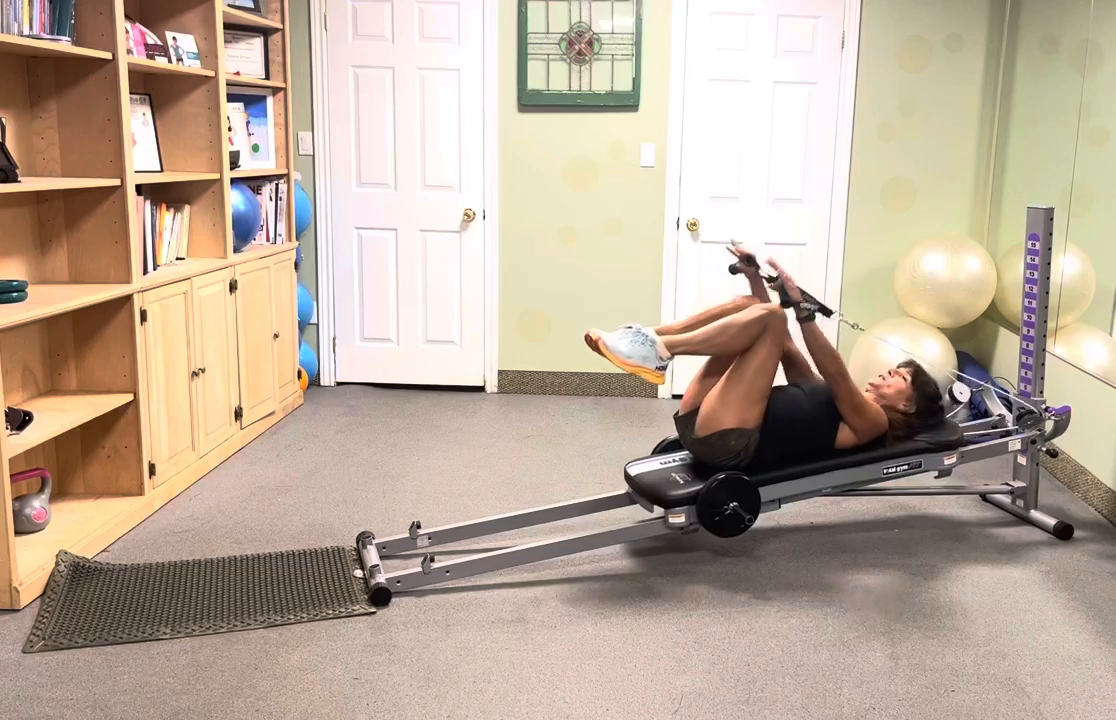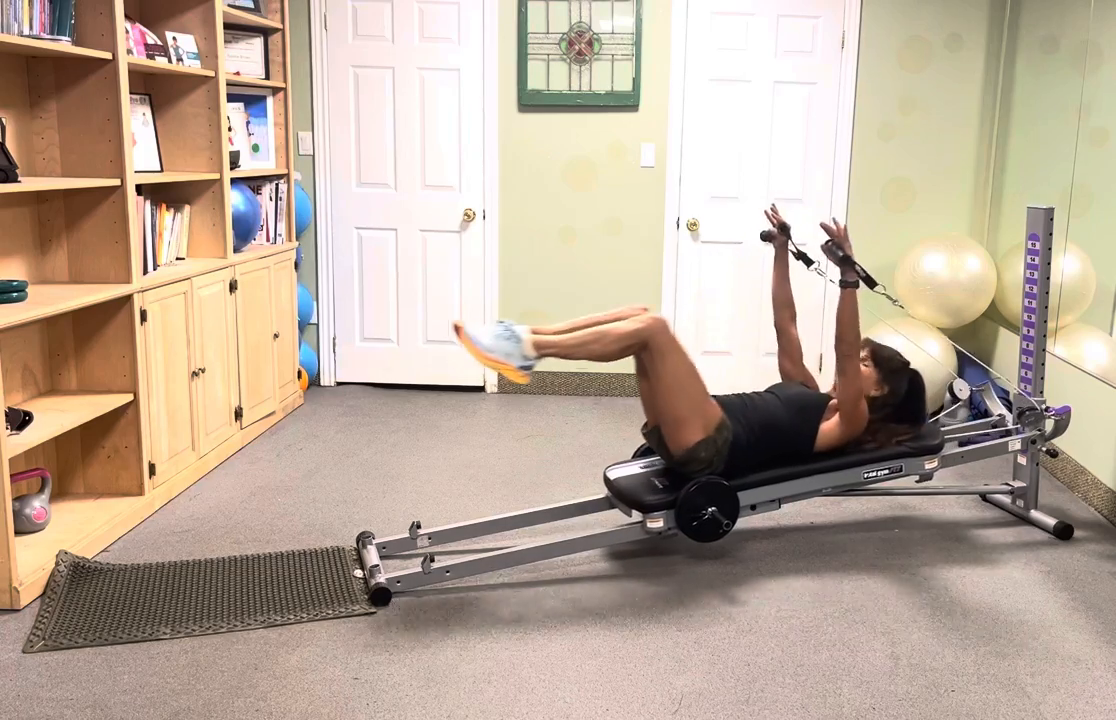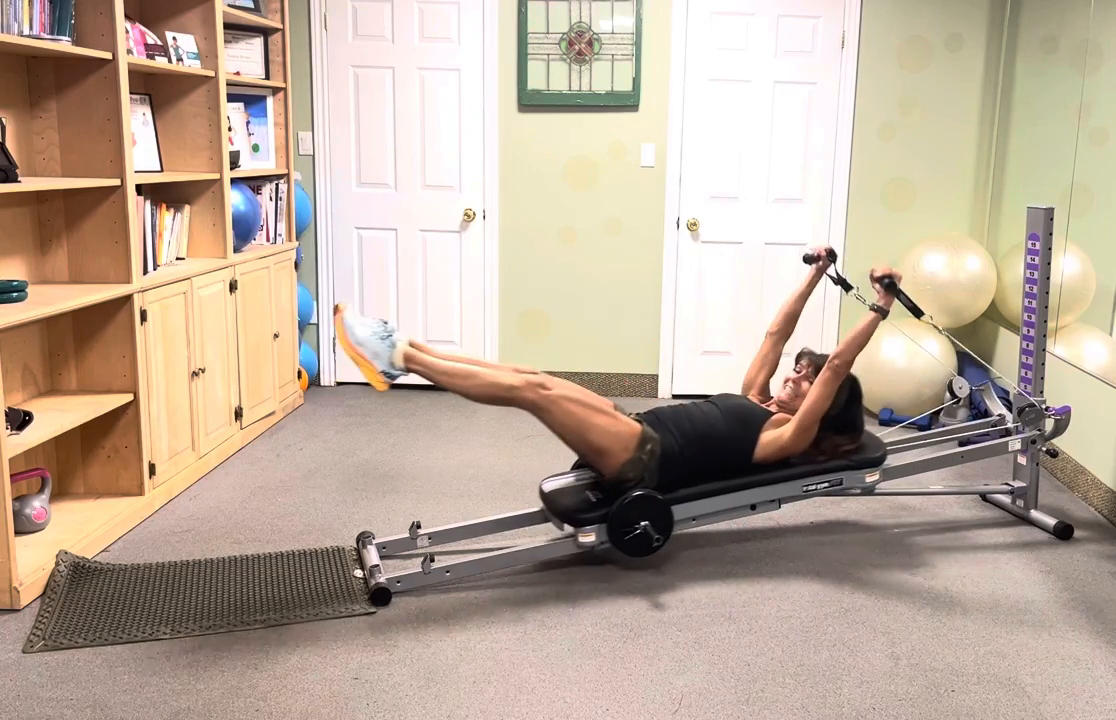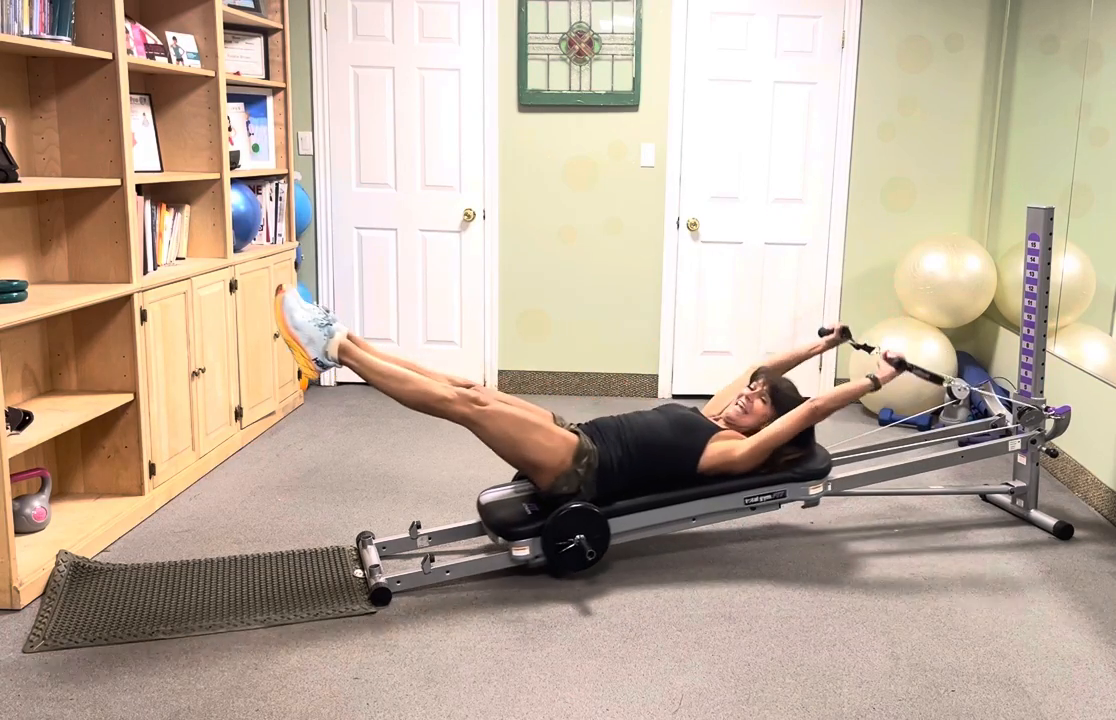
dt=0.4s
person 1, frame 1
left shoulder: (872, 423)
right shoulder: (832, 399)
left elbow: (835, 371)
right elbow: (788, 352)
left wrist: (801, 309)
right wrist: (755, 279)
left hip: (732, 441)
right hip: (700, 423)
left knee: (769, 316)
right knee: (749, 304)
left ankle: (658, 351)
right ankle: (647, 340)
person 1, frame 2
left shoulder: (850, 423)
right shoulder: (807, 392)
left elbow: (846, 348)
right elbow: (786, 323)
left wrist: (847, 275)
right wrist: (781, 250)
left hip: (712, 448)
right hip: (691, 434)
left knee: (651, 327)
right knee: (637, 317)
left ankle: (525, 350)
right ankle: (523, 341)
person 1, frame 3
left shoulder: (793, 439)
right shoulder: (756, 405)
left elbow: (836, 368)
right elbow: (776, 335)
left wrist: (879, 308)
right wrist: (815, 275)
left hip: (645, 459)
right hip: (636, 434)
left knee: (531, 388)
right knee: (528, 375)
left ankle: (399, 358)
right ankle: (403, 353)
person 1, frame 4
left shoulder: (739, 453)
right shoulder: (712, 420)
left elbow: (806, 409)
right elbow: (759, 369)
left wrist: (872, 379)
right wrist: (821, 344)
left hip: (584, 470)
right hip: (579, 440)
left knee: (467, 403)
right knee: (468, 388)
left ankle: (336, 350)
right ankle: (341, 344)
